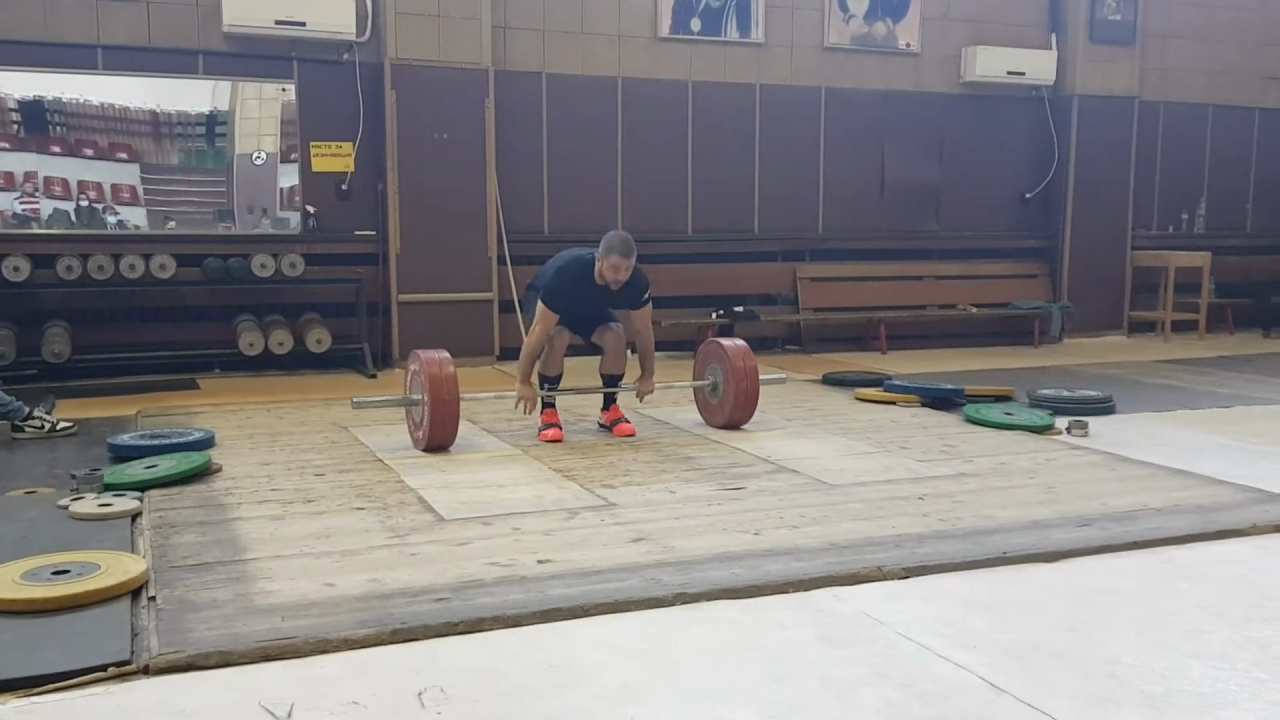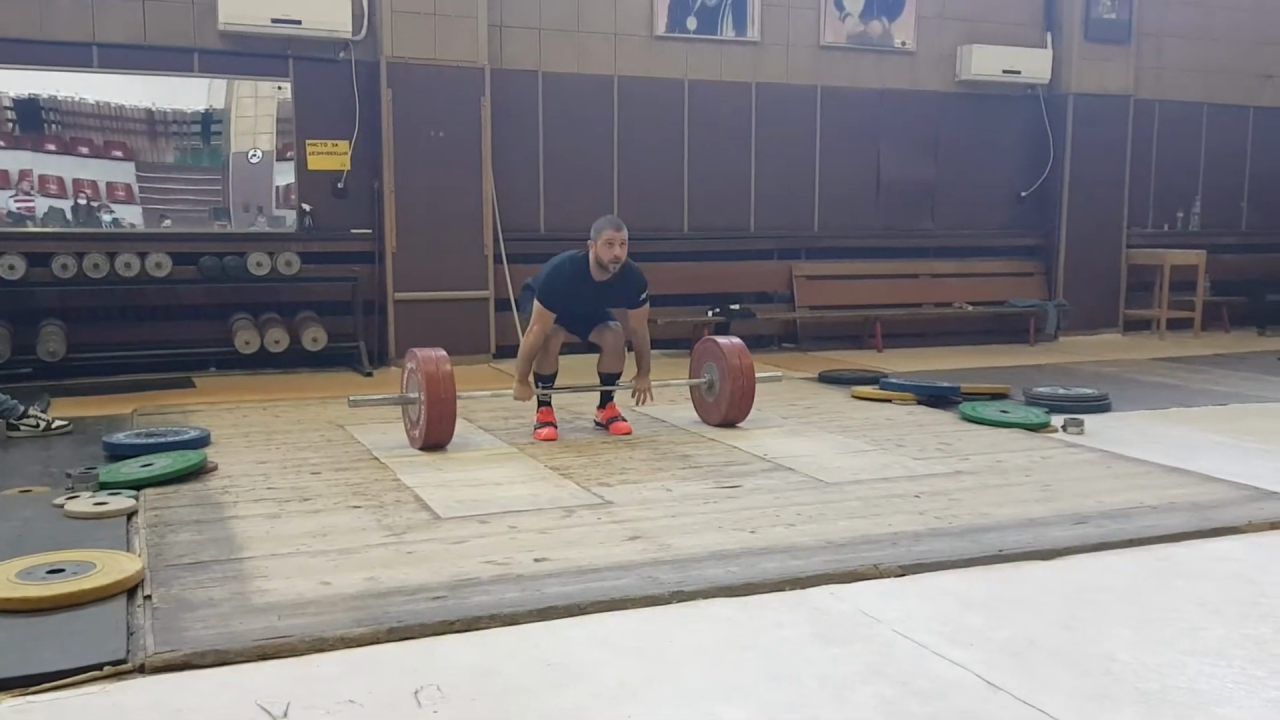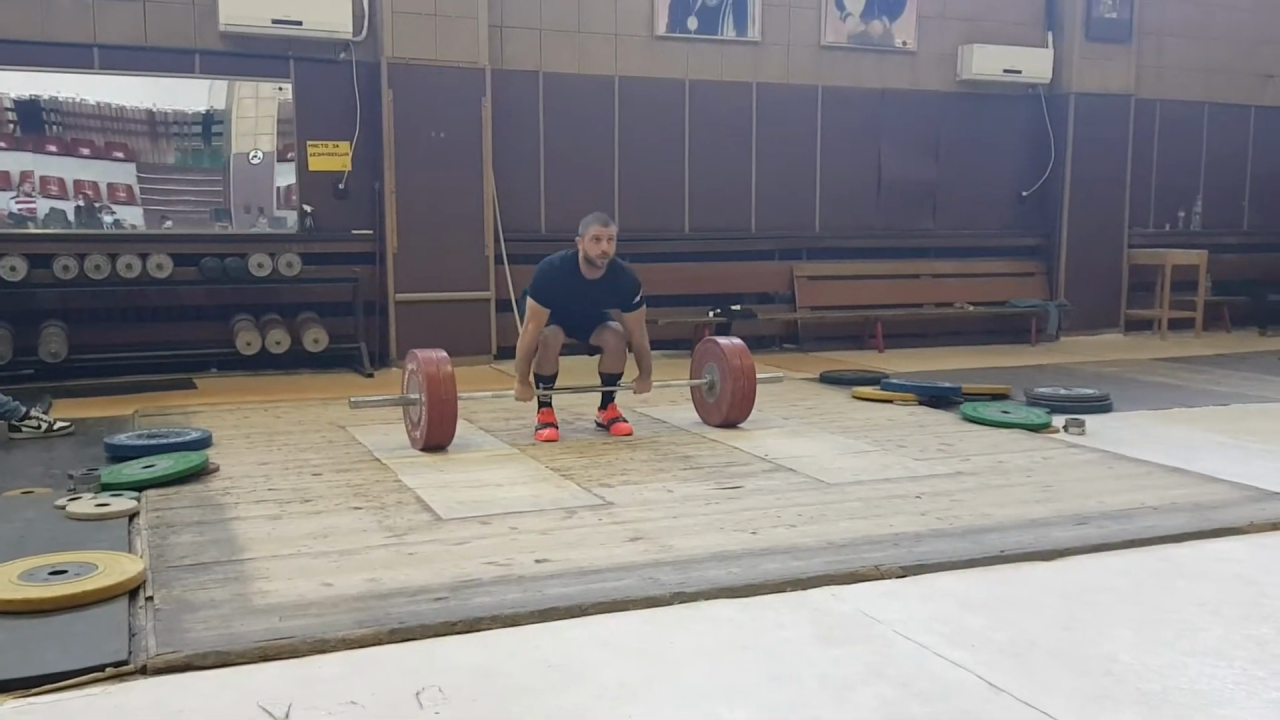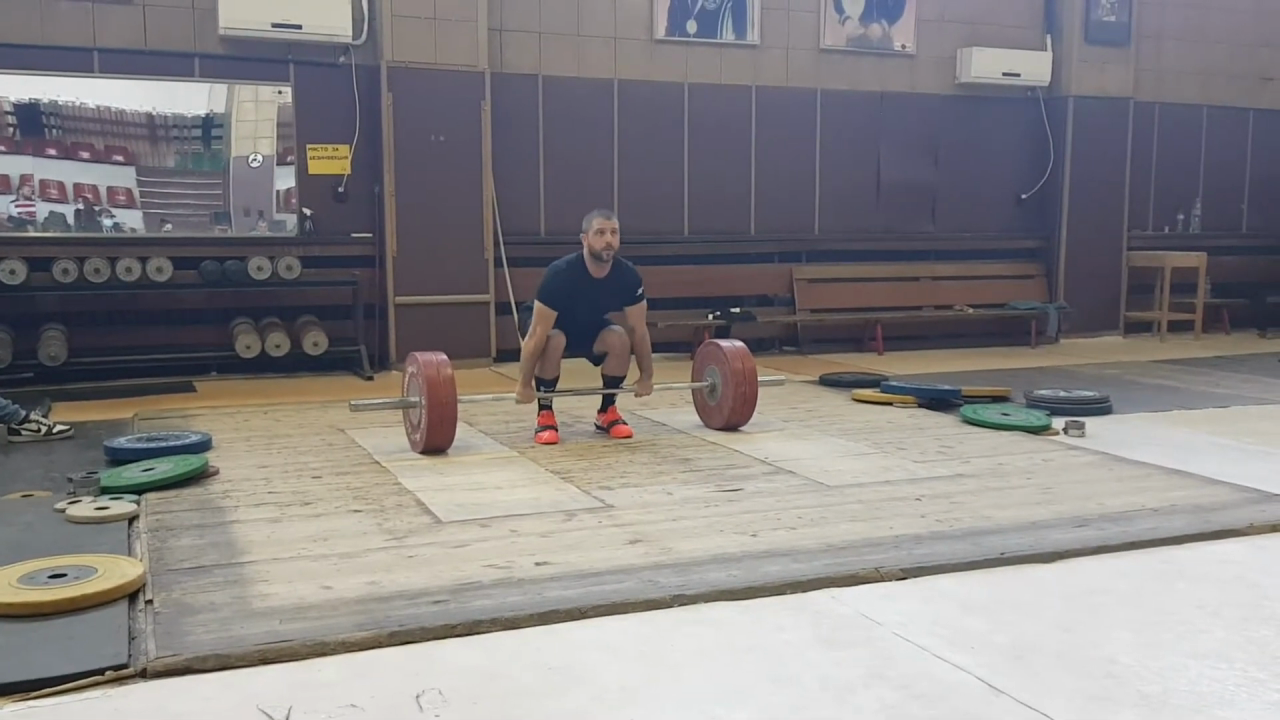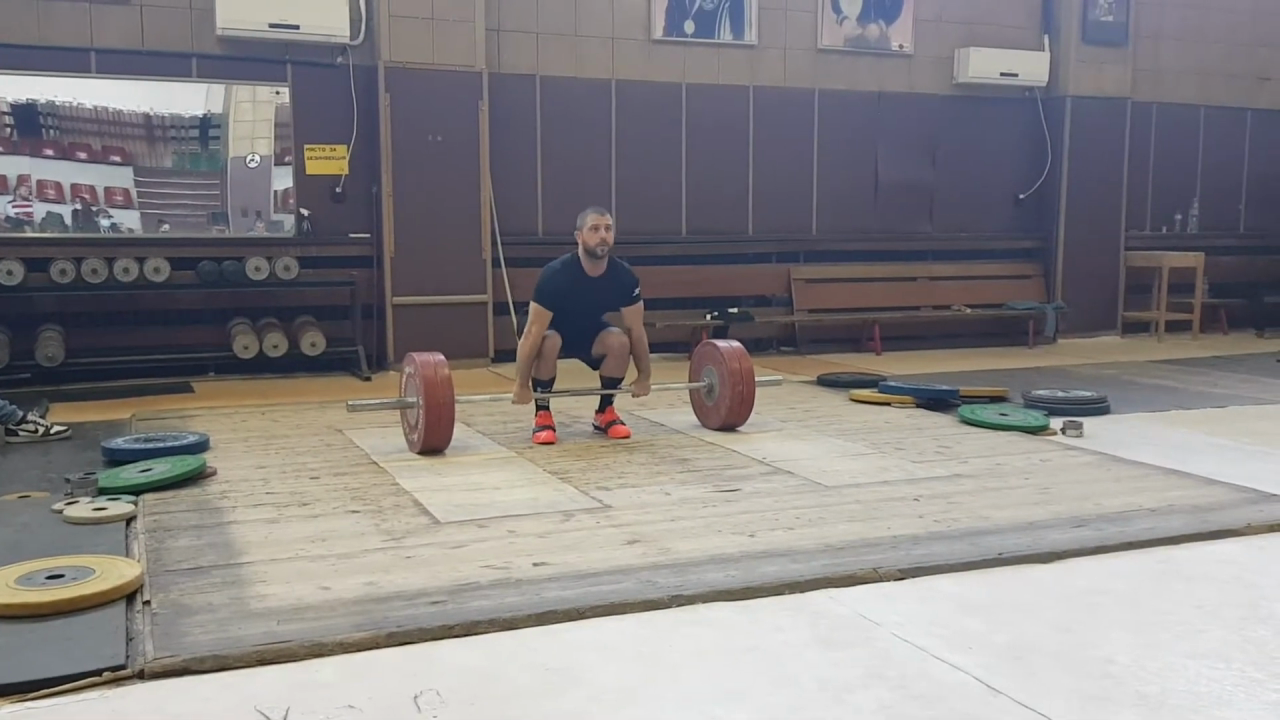
dt=0.4s
person 1, frame 1
left shoulder: (637, 281)
right shoulder: (565, 274)
left elbow: (643, 329)
right elbow: (539, 331)
left wrist: (647, 375)
right wrist: (524, 382)
left hip: (591, 306)
right hip: (542, 299)
left knee: (616, 337)
right knee: (557, 338)
left ankle: (610, 411)
right ankle: (548, 415)
person 1, frame 2
left shoulder: (633, 277)
right shoulder: (562, 272)
left elbow: (639, 329)
right elbow: (536, 331)
left wrist: (643, 374)
right wrist: (521, 381)
left hip: (589, 307)
right hip: (538, 301)
left knee: (615, 336)
right knee: (551, 337)
left ankle: (606, 409)
right ankle: (544, 412)
person 1, frame 3
left shoulder: (625, 278)
right shoulder: (553, 270)
left elbow: (636, 332)
right elbow: (530, 330)
left wrist: (645, 376)
right wrist: (522, 382)
left hip: (588, 312)
right hip: (543, 310)
left knee: (616, 337)
right knee: (550, 337)
left ankle: (607, 409)
right ankle: (545, 413)
person 1, frame 4
left shoulder: (628, 276)
right shoulder: (561, 273)
left elbow: (638, 329)
right elbow: (538, 332)
left wrist: (646, 376)
right wrist: (525, 384)
left hip: (589, 326)
right hip: (551, 324)
left knee: (620, 340)
right knee: (554, 342)
left ankle: (607, 412)
right ankle: (545, 416)
person 1, frame 5
left shoulder: (624, 276)
right shoulder: (556, 274)
left elbow: (635, 329)
right elbow: (533, 331)
left wrist: (644, 377)
right wrist: (521, 385)
left hip: (588, 330)
right hip: (552, 330)
left knee: (620, 342)
right knee: (549, 342)
left ankle: (605, 413)
right ankle: (542, 416)
